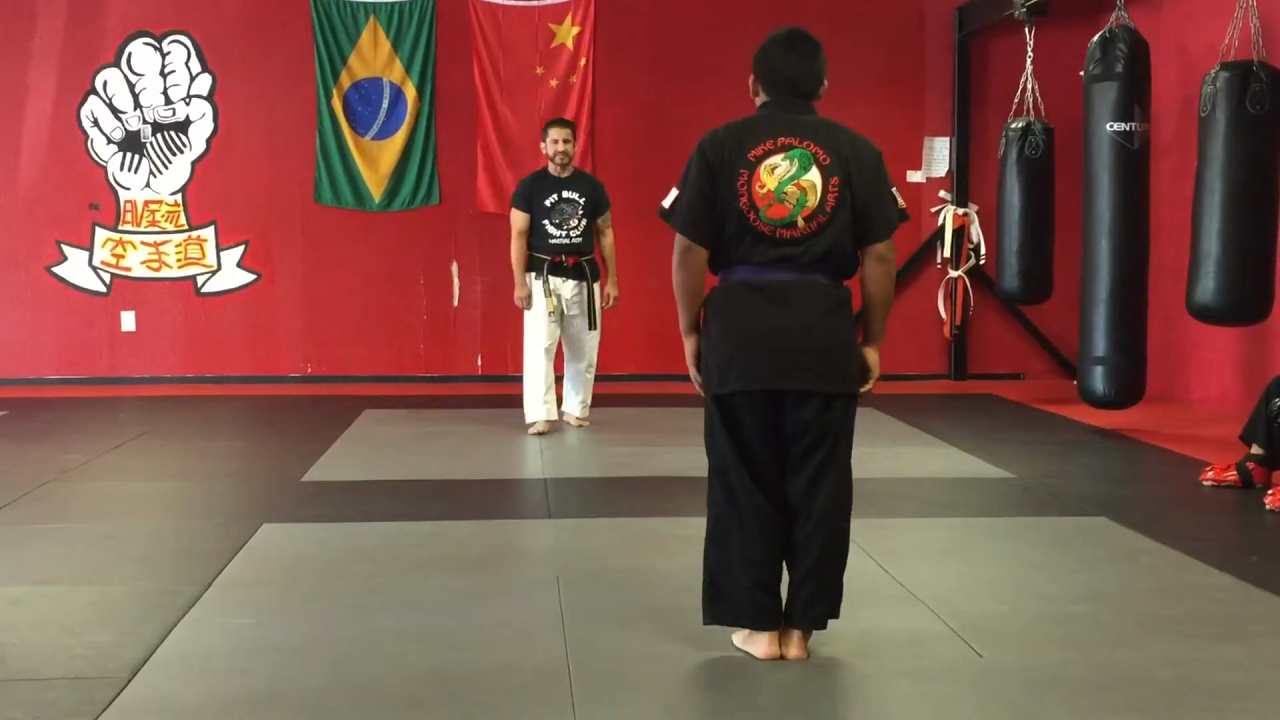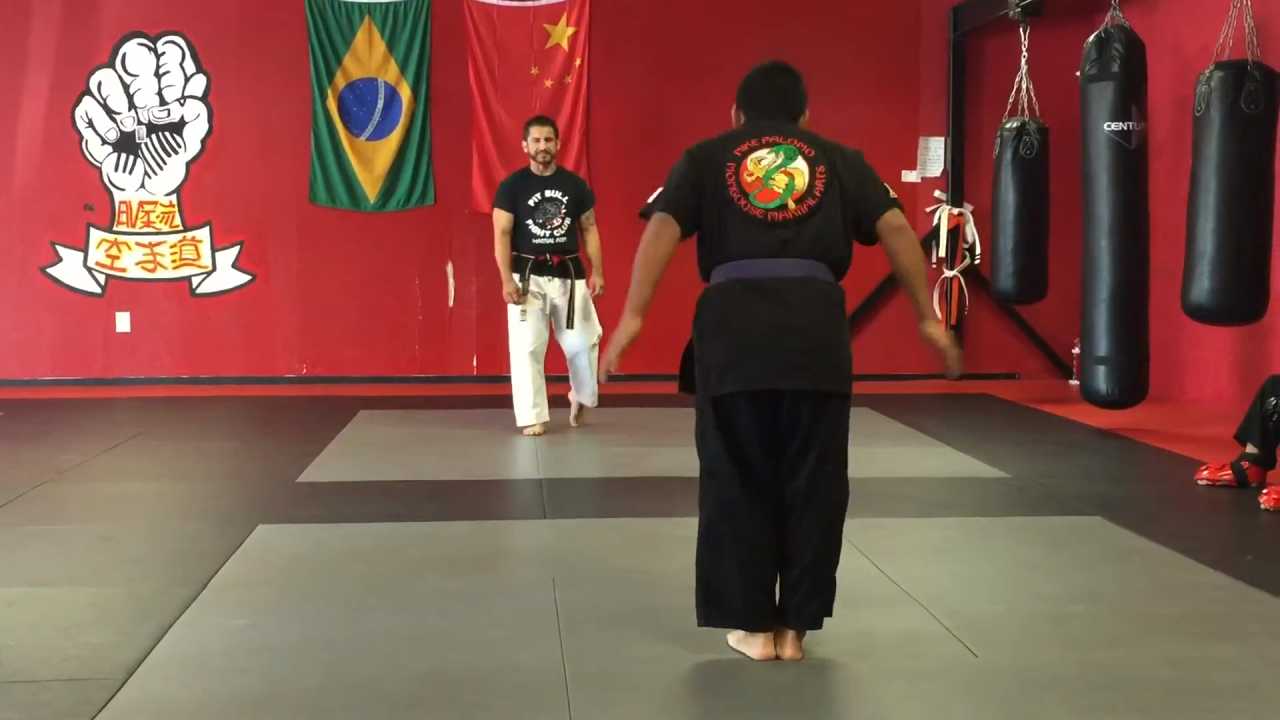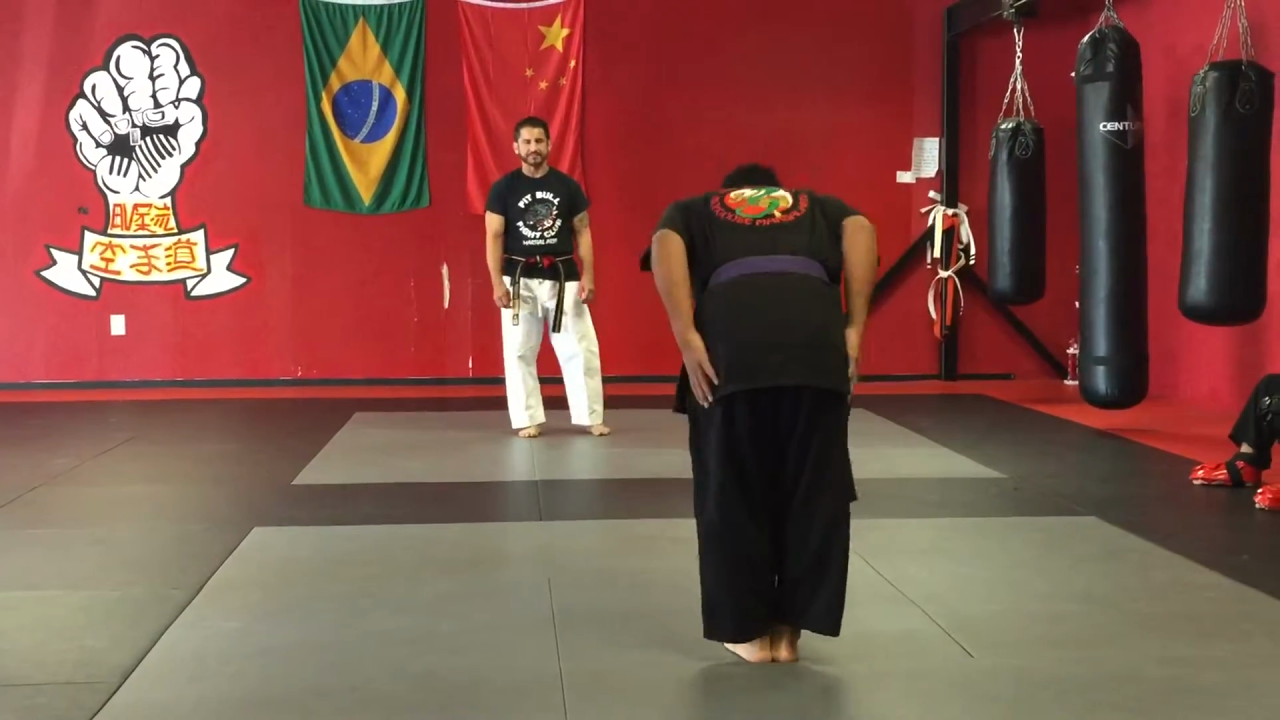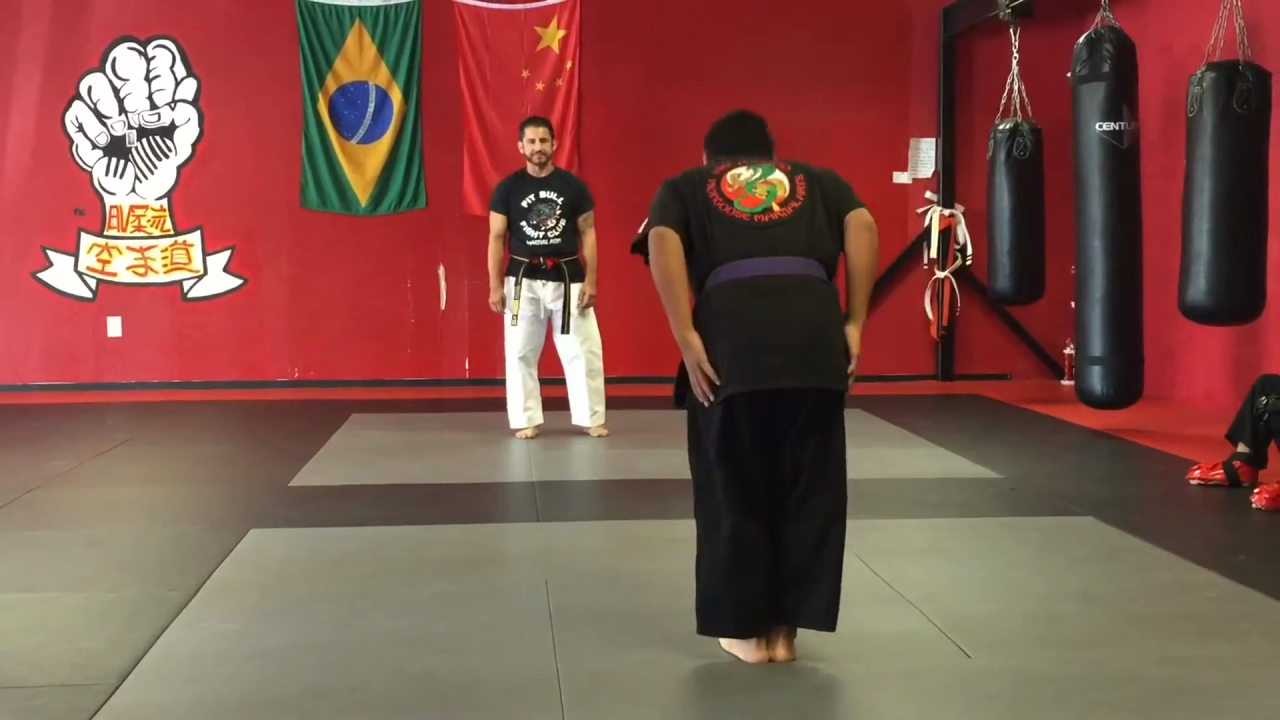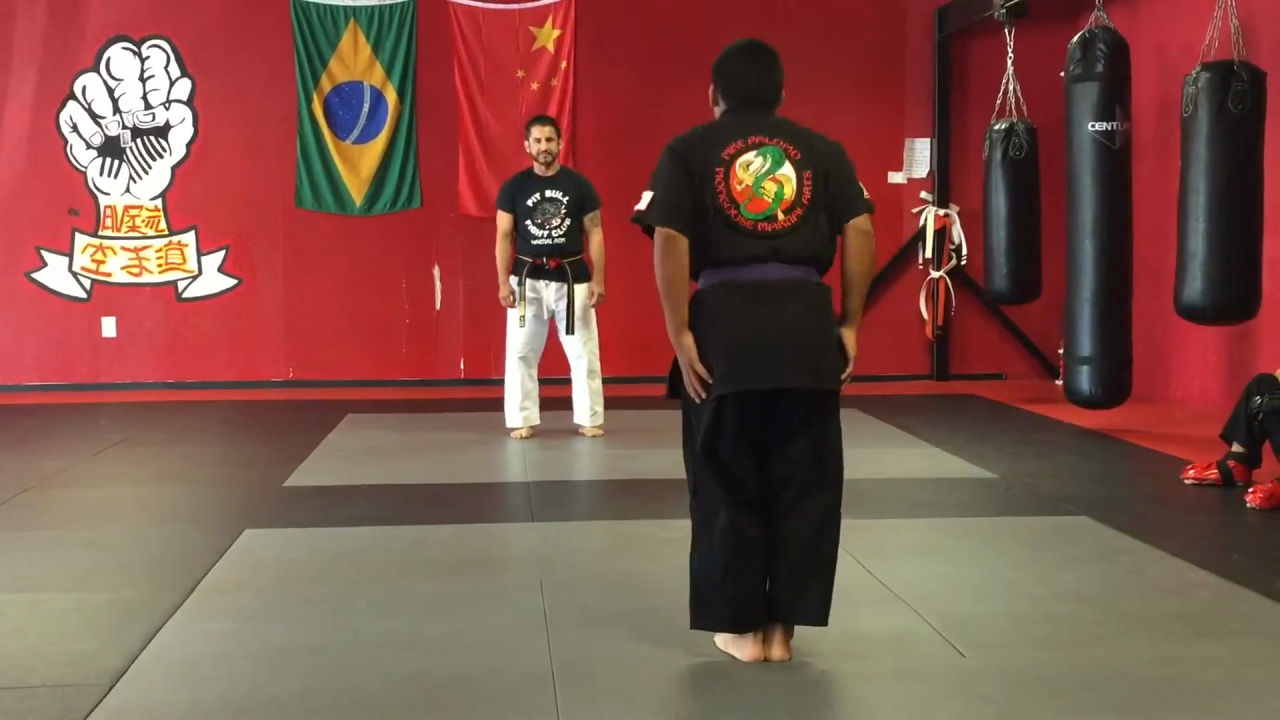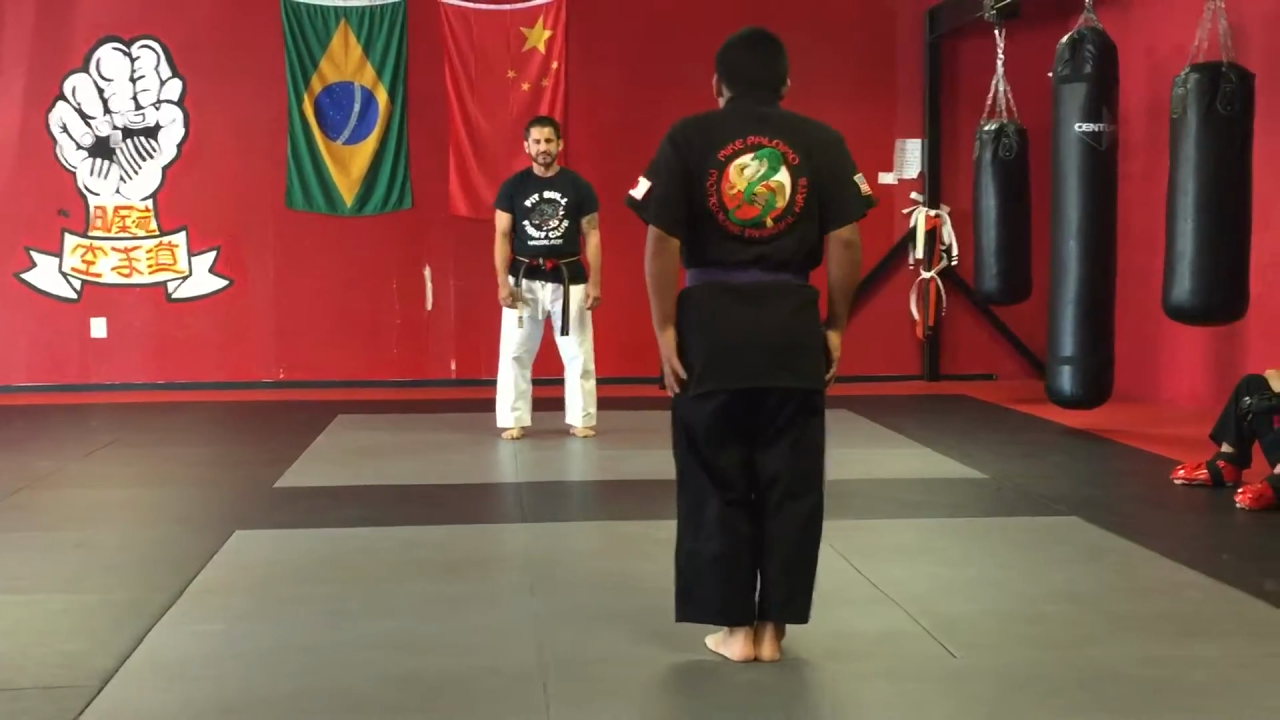
dt=0.3s
person 1, frame 1
left shoulder: (719, 146)
right shoulder: (856, 150)
left elbow: (688, 250)
right elbow: (880, 255)
left wrist: (689, 333)
right wrist: (873, 340)
left hip: (739, 330)
right hip: (824, 332)
left knee: (743, 484)
right knee: (821, 486)
left ankle: (758, 624)
right ankle: (801, 627)
person 1, frame 2
left shoulder: (705, 156)
right shoulder: (839, 158)
left elbow: (663, 227)
right elbow: (895, 229)
left wrist: (632, 314)
right wrist: (927, 315)
left hip: (732, 329)
right hip: (815, 328)
left knee: (736, 483)
right knee: (815, 483)
left ankle: (752, 624)
right ankle: (795, 626)
person 1, frame 3
left shoulder: (694, 209)
right shoulder: (818, 205)
left elbow: (664, 245)
right elbow: (861, 231)
left wrist: (687, 336)
right wrist: (853, 327)
left hip: (731, 327)
right hip: (813, 325)
left knee: (732, 487)
right knee: (815, 487)
left ankle: (748, 630)
right ankle: (788, 628)
person 1, frame 4
left shoulder: (683, 186)
right shoulder: (815, 178)
left elbow: (662, 242)
right elbow: (863, 225)
left wrist: (686, 336)
right wrist: (854, 323)
left hip: (730, 331)
right hip: (812, 329)
left knee: (731, 485)
right knee: (811, 484)
left ankle: (744, 628)
right ankle: (785, 626)
person 1, frame 5
left shoulder: (688, 150)
right shoulder: (822, 149)
left elbow: (670, 243)
right elbow: (859, 235)
left wrist: (681, 334)
right wrist: (849, 324)
left hip: (724, 327)
right hip: (805, 328)
left knee: (726, 484)
right knee: (807, 485)
left ankle: (740, 627)
right ankle: (782, 627)
person 1, frame 6
left shoulder: (688, 138)
right shoulder: (823, 142)
left elbow: (663, 241)
right elbow: (845, 241)
left wrist: (664, 330)
right wrist: (836, 326)
left hip: (711, 327)
right hip: (792, 330)
left knee: (715, 482)
right knee: (792, 483)
left ankle: (733, 625)
right ankle: (773, 624)
person 2, frame 1
left shoulder: (592, 186)
right shoulder: (529, 186)
left elbow: (605, 234)
right elbow: (518, 235)
left wrist: (611, 280)
right wrist: (520, 282)
left hip: (584, 276)
right hip: (542, 275)
left knee: (583, 350)
right knee: (539, 346)
left ankle: (575, 409)
right ankle: (540, 416)
person 2, frame 2
left shoulder: (575, 184)
right shoulder: (512, 186)
left elbow: (589, 230)
right elbow: (502, 234)
left wrist: (596, 272)
right wrist: (507, 279)
left hip: (570, 274)
right hip: (528, 275)
left knee: (584, 342)
right knee: (527, 348)
left ankle: (581, 398)
right ankle: (532, 417)
person 2, frame 3
left shoulder: (568, 186)
right shoulder: (503, 188)
left elbow: (582, 233)
right elbow: (494, 237)
left wrist: (588, 275)
right wrist: (497, 282)
left hip: (563, 277)
right hip: (520, 279)
left knee: (580, 349)
right knee: (520, 352)
left ankle: (591, 417)
right ankle: (528, 419)
person 2, frame 4
left shoulder: (573, 185)
right shoulder: (507, 188)
left elbow: (587, 234)
right elbow: (496, 238)
left wrist: (590, 280)
right wrist: (495, 285)
left hip: (567, 278)
right hip: (523, 279)
left knee: (583, 350)
right knee: (521, 353)
left ankle: (591, 418)
right ankle: (525, 420)
person 2, frame 5
left shoulder: (579, 185)
right shoulder: (514, 187)
left elbow: (594, 233)
right elbow: (504, 236)
left wrist: (598, 278)
right wrist: (504, 280)
left hip: (572, 278)
right hip: (528, 278)
left knee: (584, 351)
right knee: (521, 352)
left ankle: (589, 418)
right ankle: (522, 420)
person 2, frame 6
left shoulder: (579, 186)
right shoulder: (513, 186)
left elbow: (591, 236)
right elbow: (503, 236)
left wrist: (594, 282)
right wrist: (503, 281)
left hip: (569, 279)
right hip: (525, 279)
left knee: (578, 352)
right knee: (515, 352)
left ankle: (580, 419)
right ankle: (513, 420)
